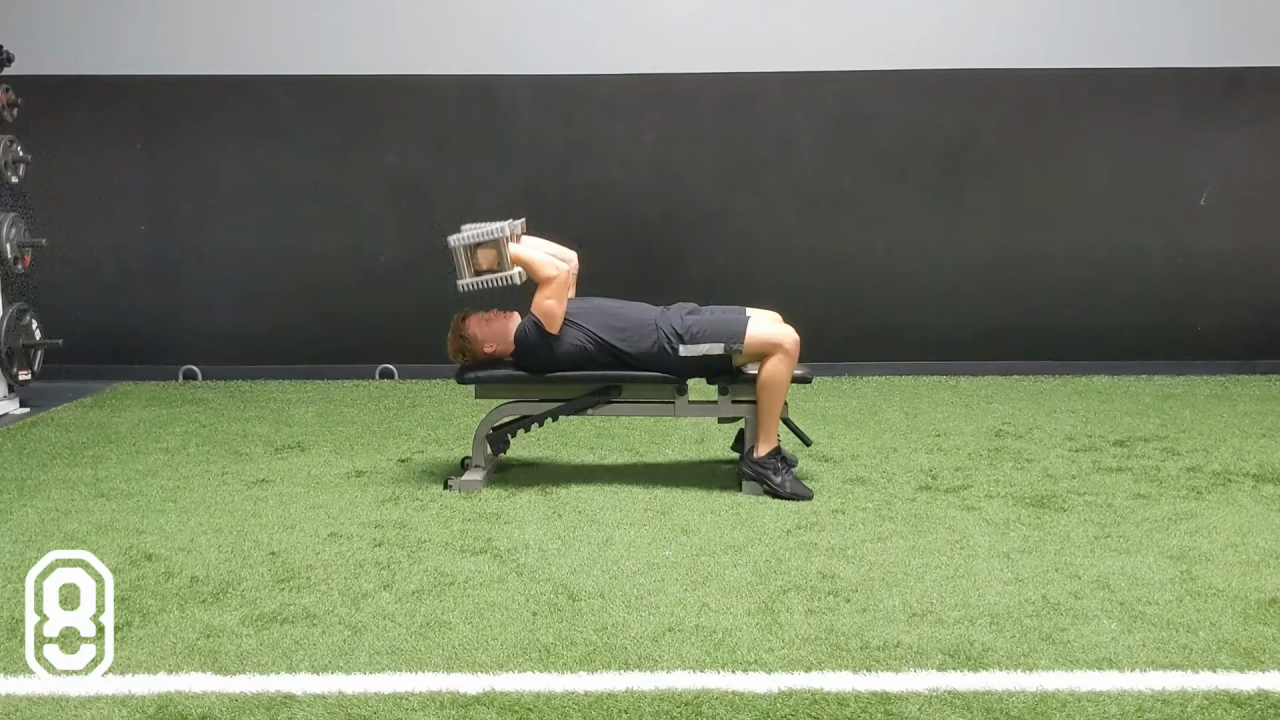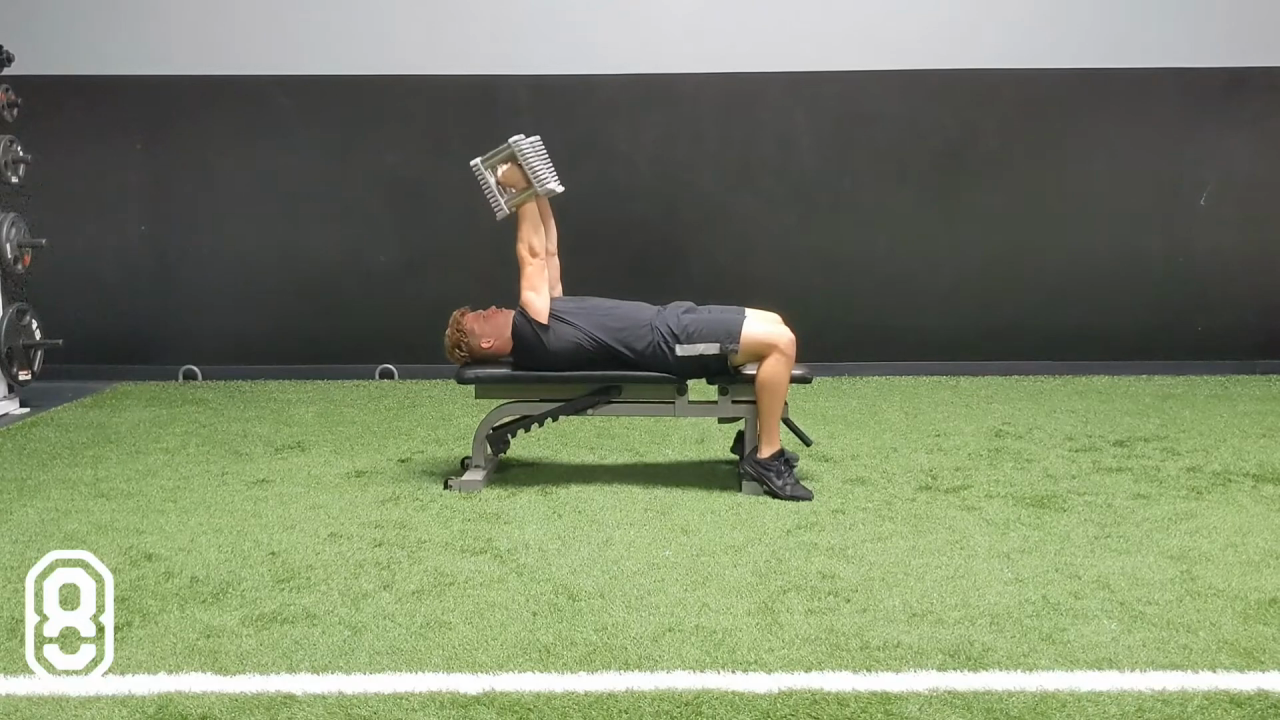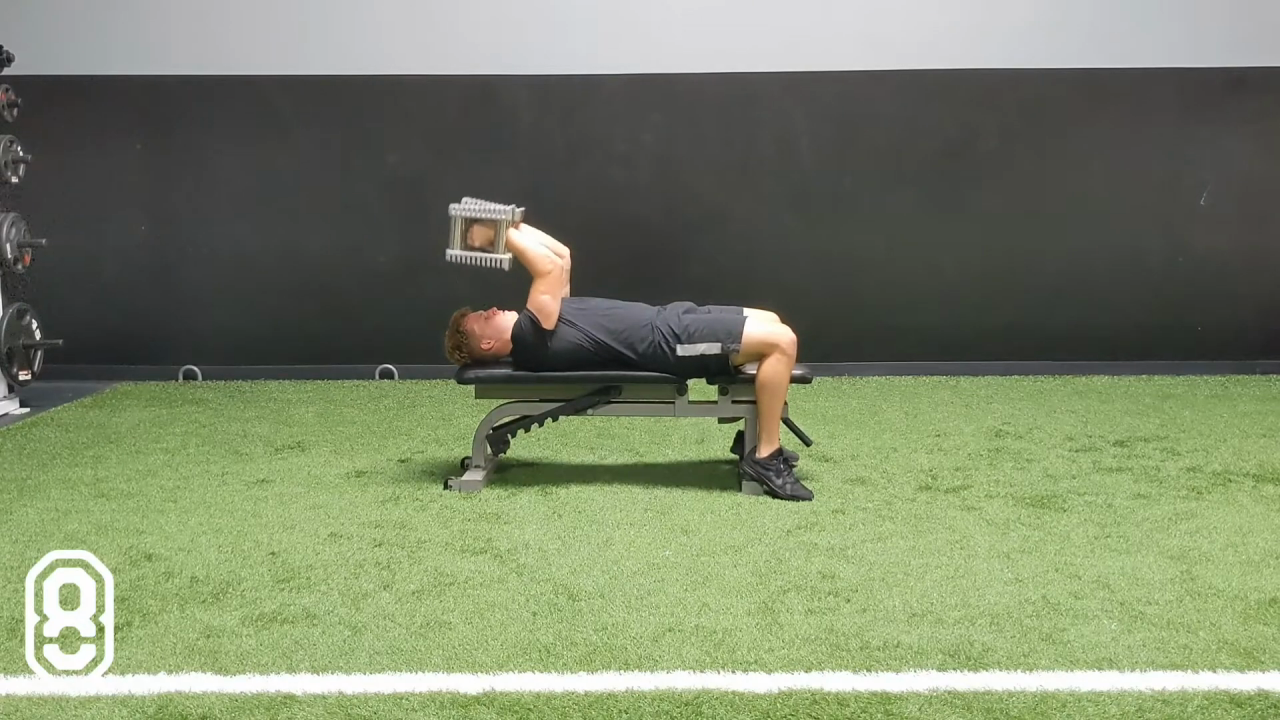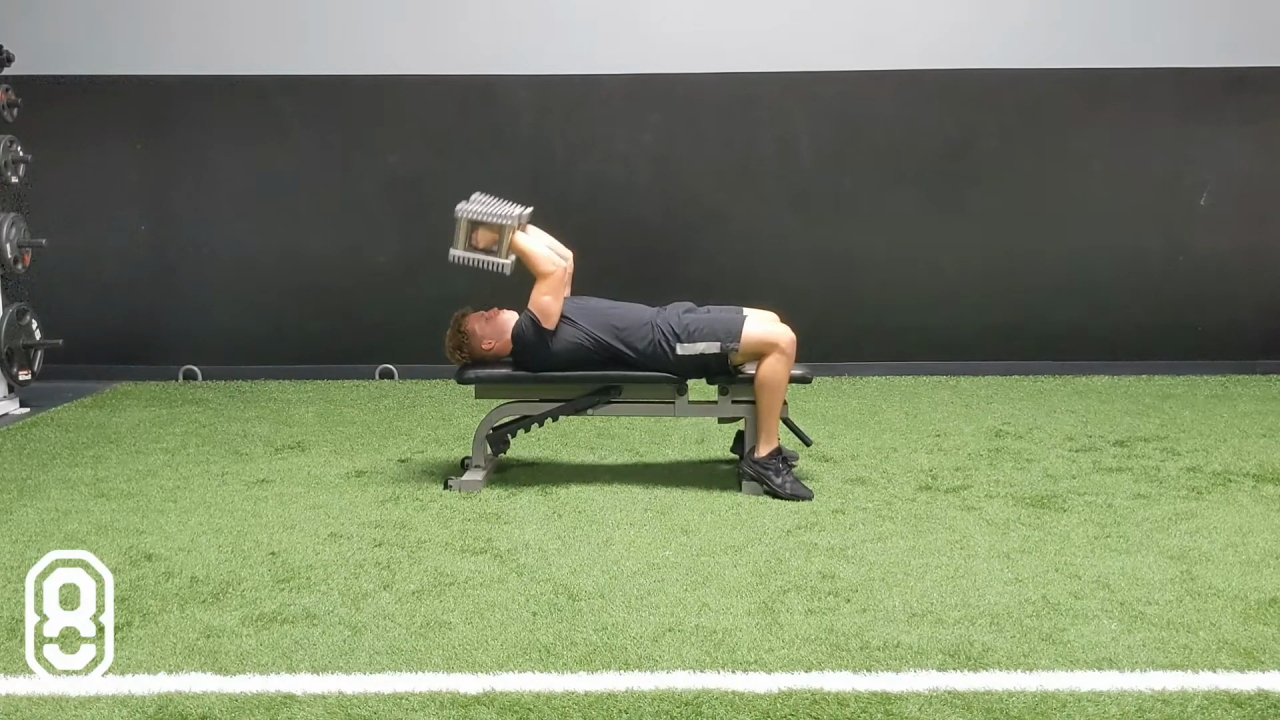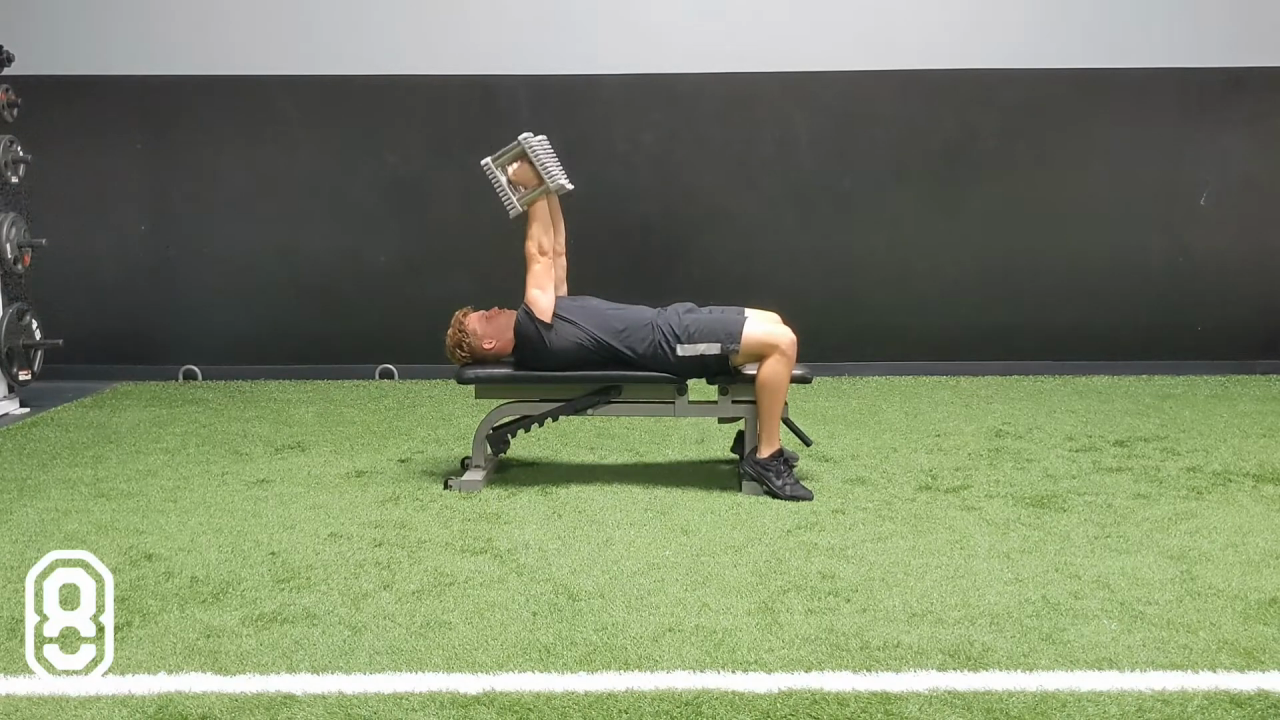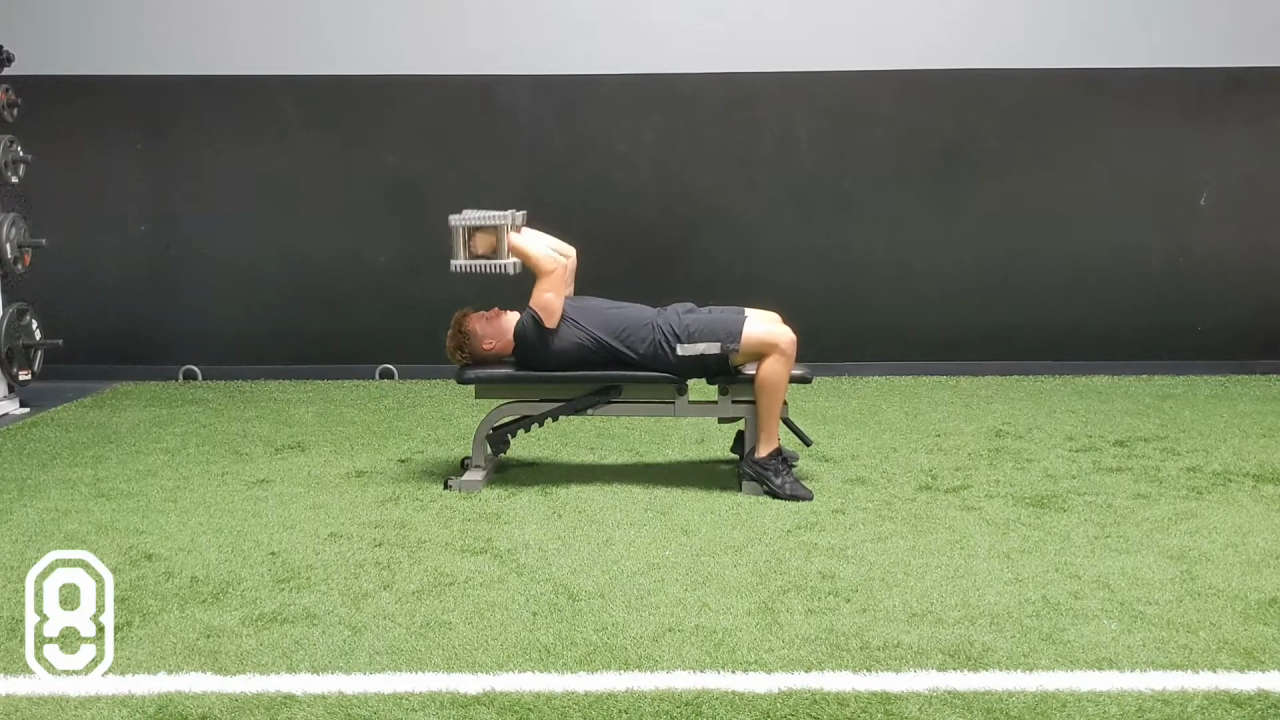
dt=0.7s
person 1, frame 1
left shoulder: (534, 331)
right shoulder: (532, 345)
left elbow: (570, 261)
right elbow: (557, 272)
left wrist: (514, 241)
right wrist: (504, 251)
left hip: (666, 322)
right hip: (669, 342)
left knee: (773, 325)
right knee: (784, 341)
left ankle: (762, 442)
right ankle: (763, 458)
person 1, frame 2
left shoulder: (537, 320)
right shoulder: (530, 340)
left elbow: (548, 256)
right elbow: (532, 258)
left wrist: (536, 192)
right wrist: (524, 189)
left hip: (666, 321)
right hip: (667, 342)
left knee: (773, 326)
right knee: (780, 342)
left ankle: (764, 436)
right ankle: (766, 458)
person 1, frame 3
left shoulder: (534, 327)
right shoulder: (530, 342)
left elbow: (561, 256)
right elbow: (550, 266)
left wrist: (509, 227)
right wrist: (497, 234)
left hip: (665, 322)
right hip: (666, 341)
left knee: (770, 324)
right knee: (781, 341)
left ankle: (760, 437)
right ankle: (765, 458)
person 1, frame 4
left shoulder: (531, 330)
right shoulder: (530, 341)
left elbow: (564, 259)
right elbow: (554, 268)
left wrist: (513, 228)
right wrist: (505, 234)
left hip: (664, 321)
right hip: (666, 341)
left knee: (770, 324)
right knee: (780, 341)
left ankle: (760, 439)
right ankle: (764, 457)
person 1, frame 5
left shoulder: (541, 319)
right shoulder: (533, 338)
left elbow: (556, 255)
right elbow: (540, 256)
left wrist: (545, 190)
right wrist: (534, 186)
left hip: (667, 324)
right hip: (668, 343)
left knee: (773, 326)
right knee: (781, 343)
left ankle: (762, 438)
right ankle: (766, 459)
person 1, frame 6
left shoulder: (535, 329)
right shoulder: (532, 339)
left elbow: (567, 256)
right elbow: (555, 265)
left wrist: (512, 232)
right wrist: (502, 238)
left hip: (665, 322)
right hip: (666, 341)
left knee: (772, 324)
right knee: (780, 342)
left ankle: (761, 438)
right ankle: (764, 457)
